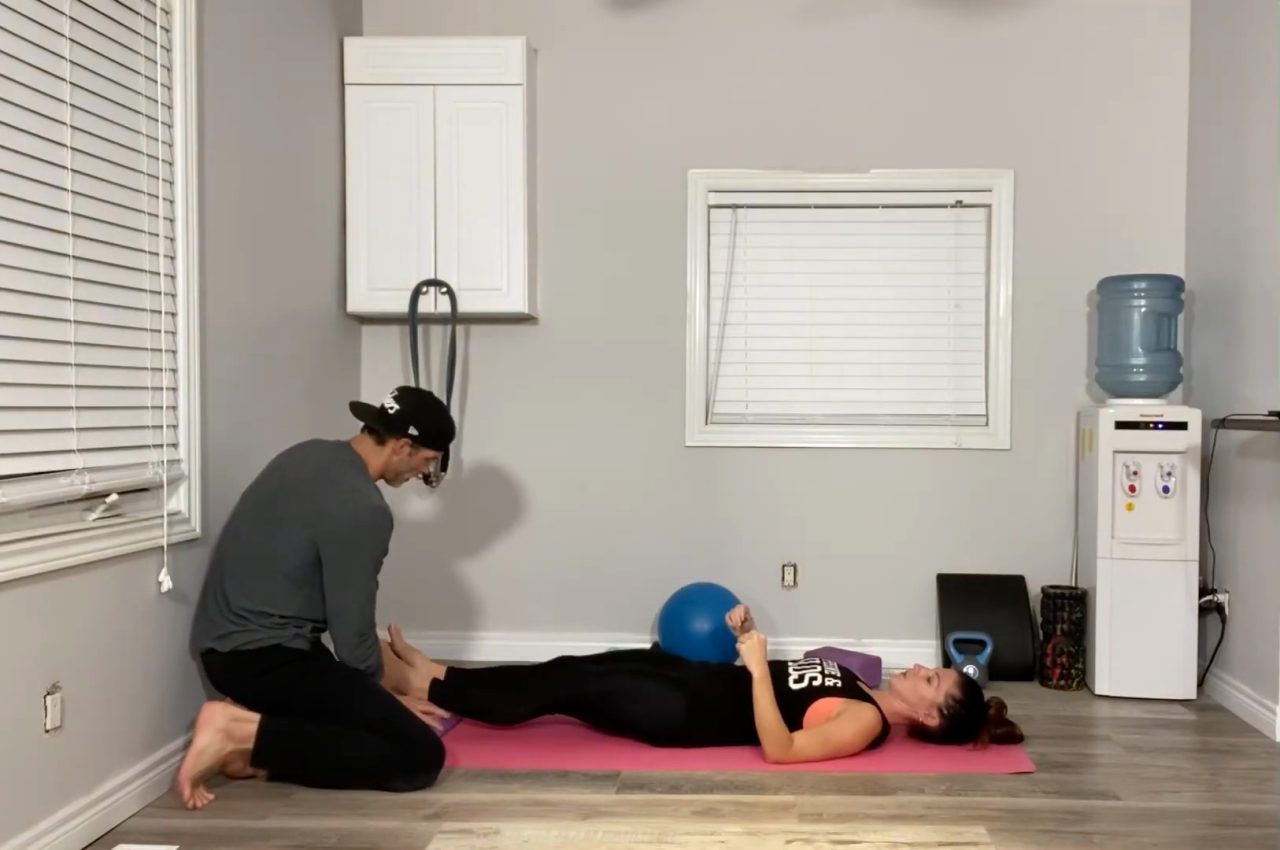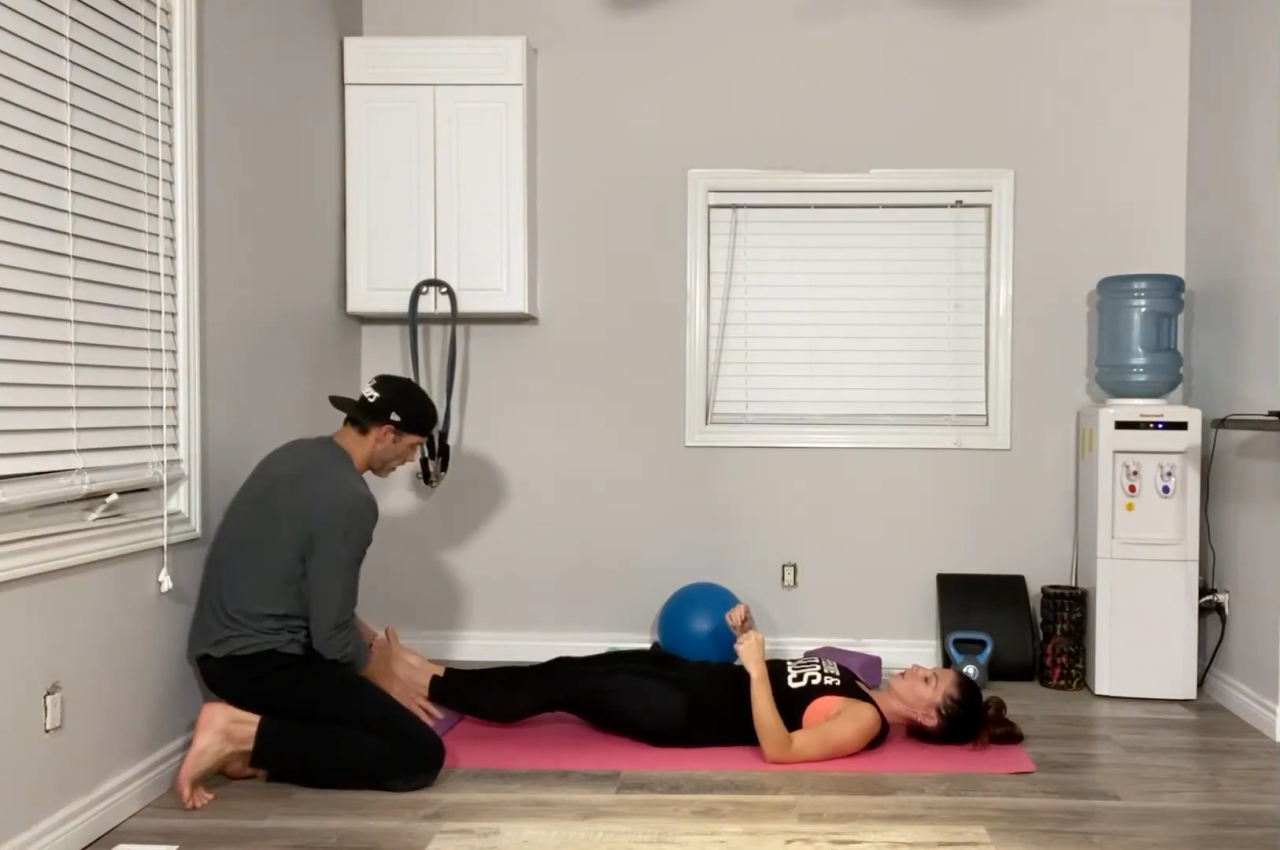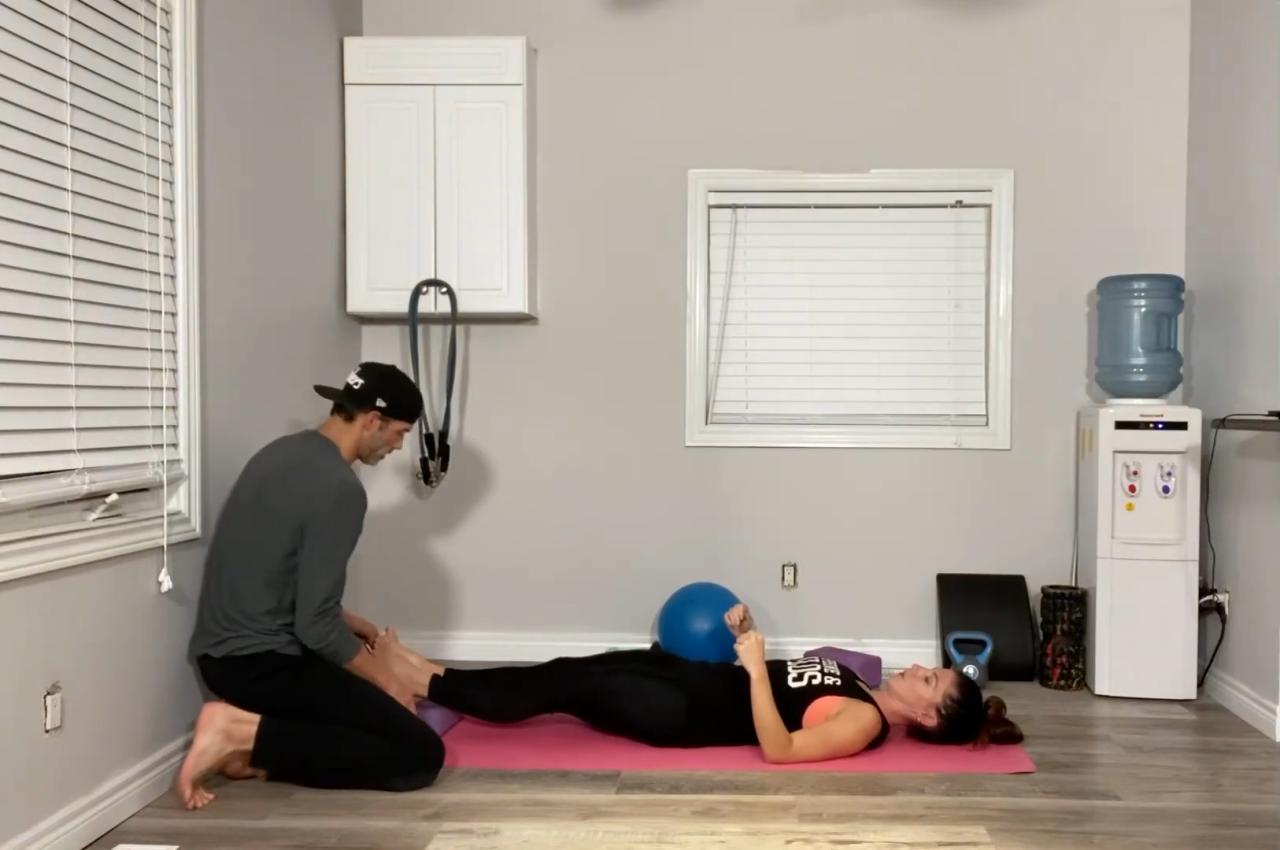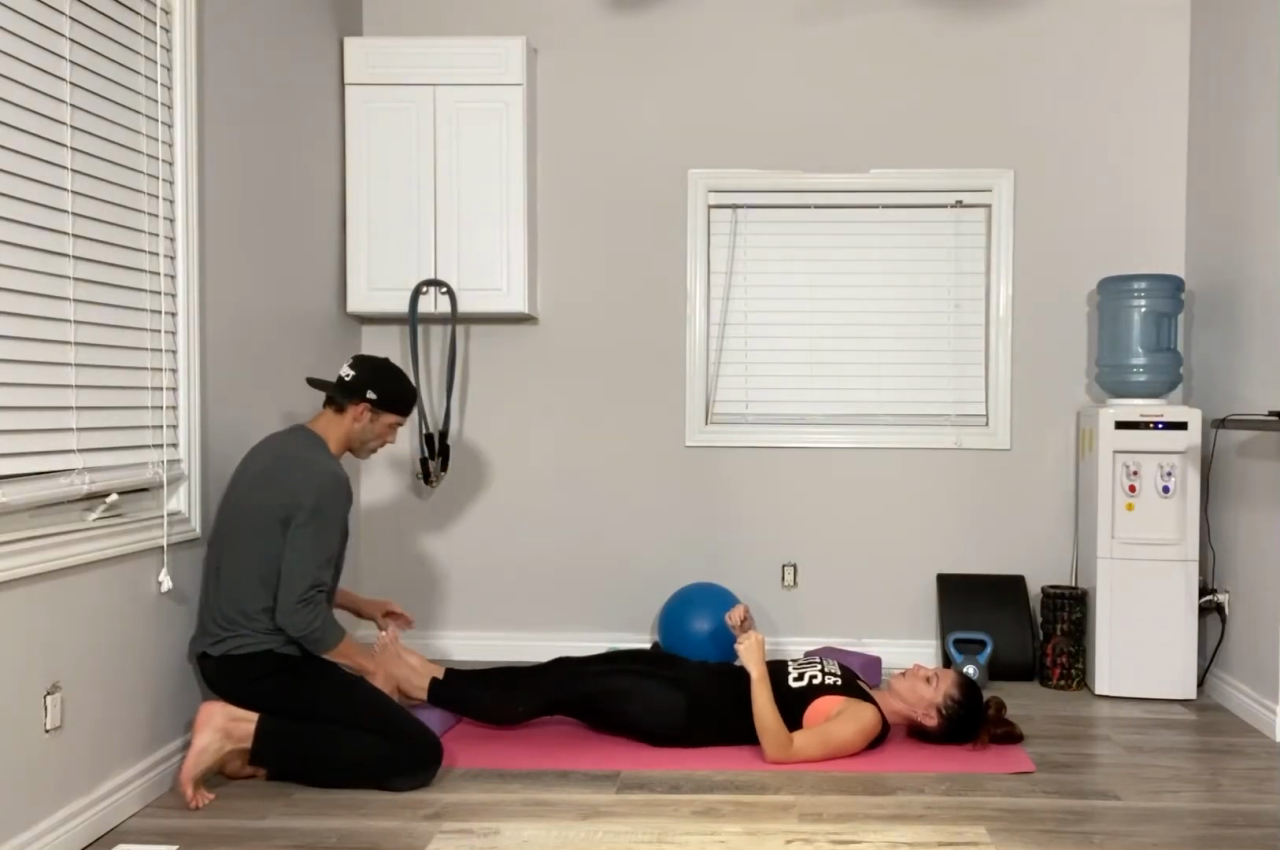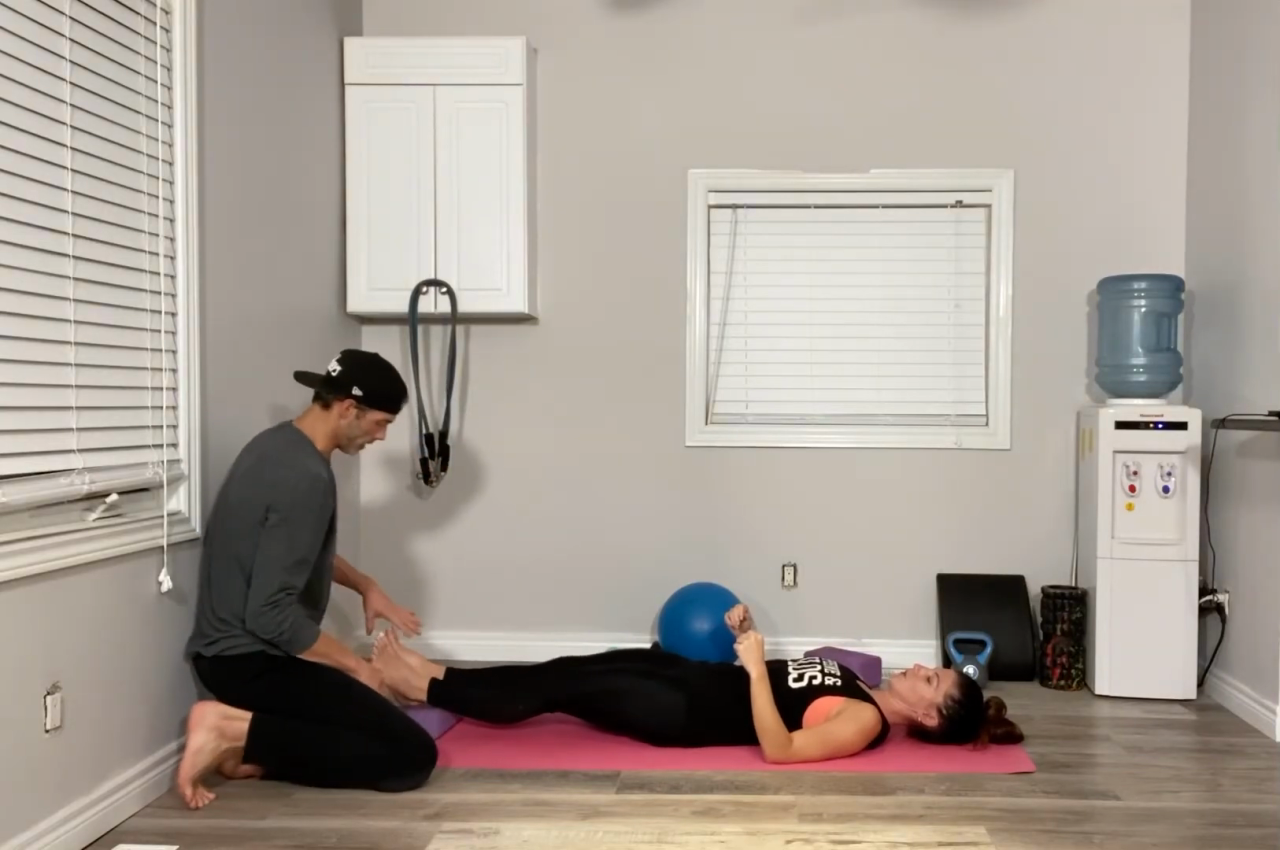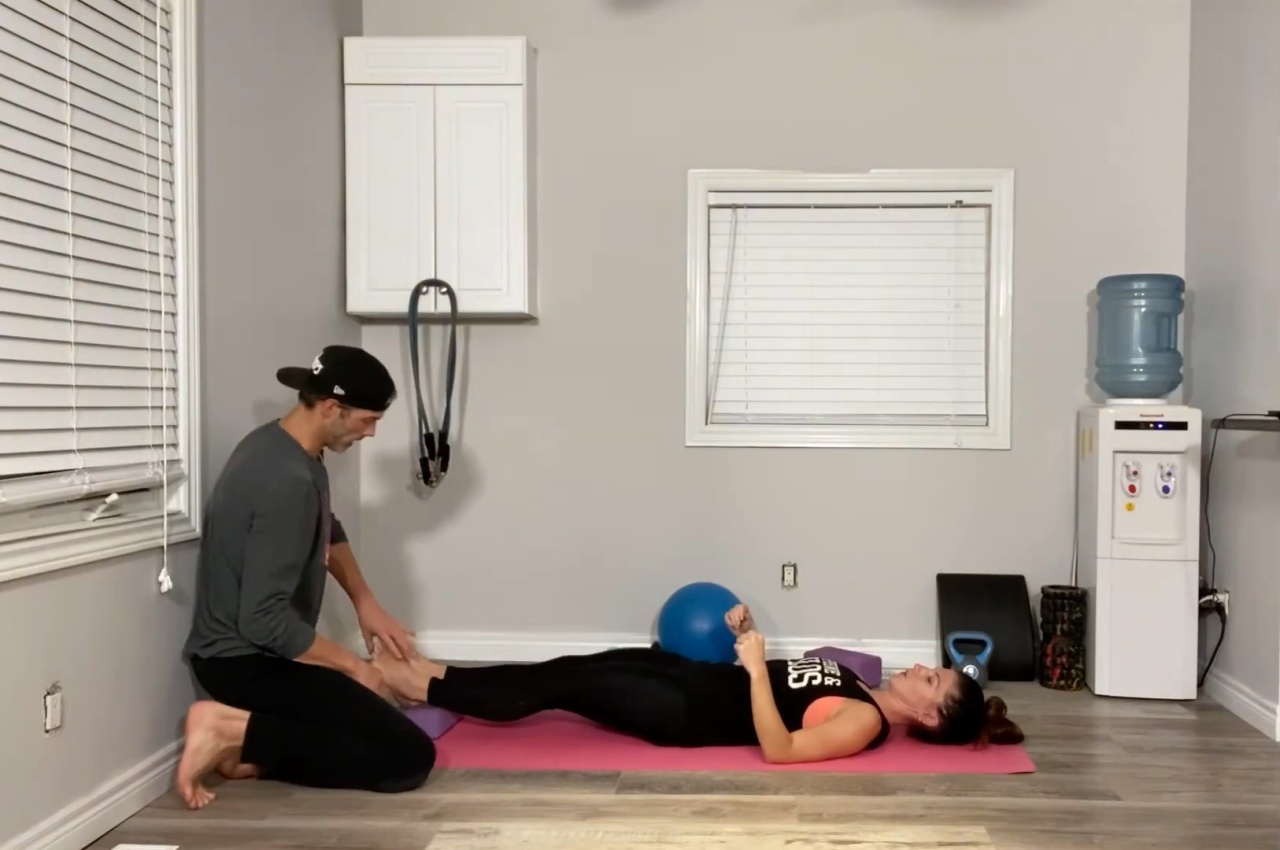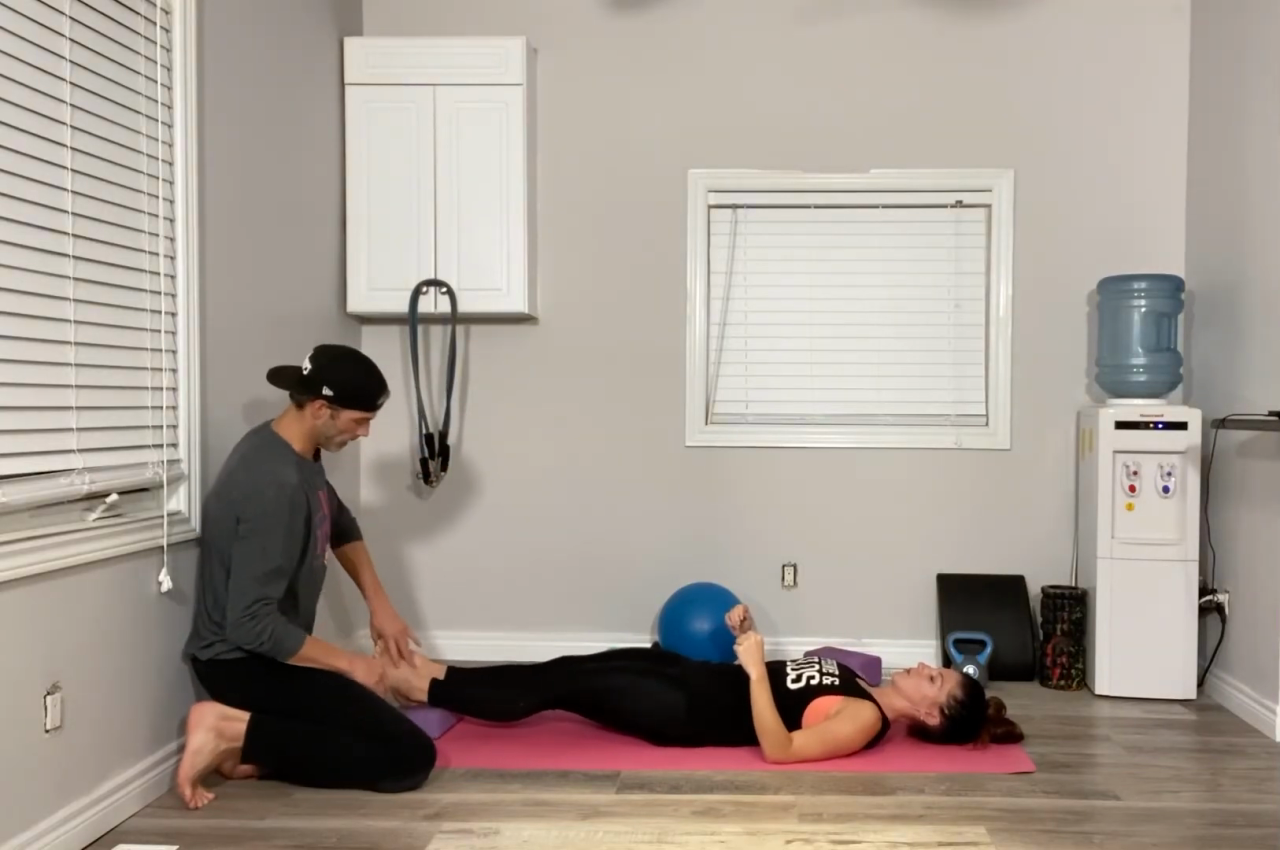
dt=0.2s
person 1, frame 1
left shoulder: (863, 724)
right shoulder: (857, 687)
left elbow: (779, 747)
left wrist: (757, 664)
right wrist: (752, 638)
left hip: (700, 713)
right hip: (704, 679)
left knee: (572, 690)
right knee: (568, 669)
left ankle: (432, 691)
right ankle: (439, 675)
person 1, frame 2
left shoulder: (866, 722)
right shoulder: (863, 689)
left elbow: (780, 747)
left wrist: (754, 667)
right wrist: (750, 638)
left hip: (701, 713)
right hip: (706, 677)
left knee: (573, 690)
right knee: (569, 669)
left ankle: (431, 688)
right ankle: (438, 676)
person 1, frame 3
left shoulder: (865, 723)
right shoulder: (861, 690)
left elbow: (777, 747)
left wrist: (753, 667)
right wrist: (748, 637)
left hip: (699, 714)
right hip: (705, 678)
left knee: (569, 692)
right knee: (570, 668)
left ankle: (427, 686)
right ankle: (437, 675)
person 1, frame 4
left shoulder: (865, 723)
right shoulder: (861, 690)
left elbow: (778, 747)
left wrist: (753, 667)
right wrist: (749, 638)
left hip: (700, 714)
right hip: (705, 678)
left knee: (567, 694)
right knee: (571, 669)
left ankle: (427, 689)
right ankle: (438, 676)
person 1, frame 5
left shoulder: (865, 723)
right shoulder: (863, 690)
left elbow: (778, 747)
left wrist: (754, 666)
right wrist: (749, 637)
left hip: (699, 714)
right hip: (705, 678)
left knee: (568, 693)
right knee: (572, 668)
left ankle: (427, 689)
right ankle: (439, 677)
person 1, frame 6
left shoulder: (866, 723)
right shoulder: (862, 690)
left elbow: (778, 748)
left wrist: (754, 667)
right wrist: (748, 638)
left hip: (699, 713)
right hip: (708, 678)
left knee: (570, 687)
right knee: (574, 666)
left ankle: (430, 688)
right ankle: (440, 676)
person 1, frame 7
left shoulder: (866, 721)
right shoulder: (863, 688)
left elbow: (778, 747)
left wrist: (753, 667)
right wrist: (750, 638)
left hip: (700, 714)
right hip: (705, 678)
left knee: (571, 688)
right knee: (573, 667)
left ankle: (428, 690)
right ankle: (440, 677)
person 2, frame 1
left shoulder: (310, 455)
right shoulder: (362, 509)
right elbow: (353, 644)
left wrist: (390, 664)
right wrist: (393, 694)
left hip: (226, 644)
right hip: (262, 655)
left knee: (368, 718)
right knee: (420, 756)
left ankle: (252, 719)
right ankle: (243, 734)
person 2, frame 2
left shoulder: (296, 456)
right shoulder: (348, 499)
right elbow: (331, 633)
left wrist: (379, 646)
right wrist: (390, 685)
left hip: (222, 649)
right hip: (261, 659)
left knee: (363, 719)
right knee: (420, 755)
left ankle: (249, 728)
right ankle: (244, 735)
person 2, frame 3
left shoulder: (284, 452)
right shoulder: (338, 488)
right elbow: (316, 624)
left wrist: (355, 625)
right wrist: (384, 679)
left hip: (225, 651)
right hip: (261, 660)
left knee: (372, 723)
right knee: (420, 755)
left ankle: (248, 730)
right ankle: (244, 734)
person 2, frame 4
left shoulder: (281, 448)
right shoulder: (324, 480)
right elbow: (299, 612)
left wrist: (357, 604)
right wrist: (370, 667)
left hip: (229, 650)
right hip: (260, 660)
left knee: (368, 722)
right knee: (418, 755)
left ankle: (250, 737)
right ankle: (244, 733)
person 2, frame 5
left shoulder: (279, 444)
right shoulder: (304, 478)
right elbow: (270, 613)
left wrist: (368, 588)
right wrist: (355, 665)
left hip: (232, 650)
right hip: (251, 660)
left knee: (366, 721)
right knee: (412, 755)
left ankle: (246, 737)
right ankle: (236, 731)
person 2, frame 6
left shoulder: (276, 444)
right shoulder: (287, 482)
left elbow: (327, 533)
right elbow: (264, 620)
left wrist: (366, 603)
right wrist: (353, 665)
left hip: (246, 652)
right hip: (247, 661)
left knee: (366, 721)
right knee: (410, 756)
left ankle: (247, 739)
right ankle: (234, 730)
person 2, frame 7
left shoulder: (292, 450)
right shoulder: (274, 486)
left elbow: (342, 527)
right elbow: (252, 624)
left wrist: (379, 604)
right wrist: (350, 663)
left hip: (258, 652)
right hip: (244, 660)
left knee: (370, 717)
right knee: (411, 756)
left ankle: (247, 742)
right ankle: (235, 731)
